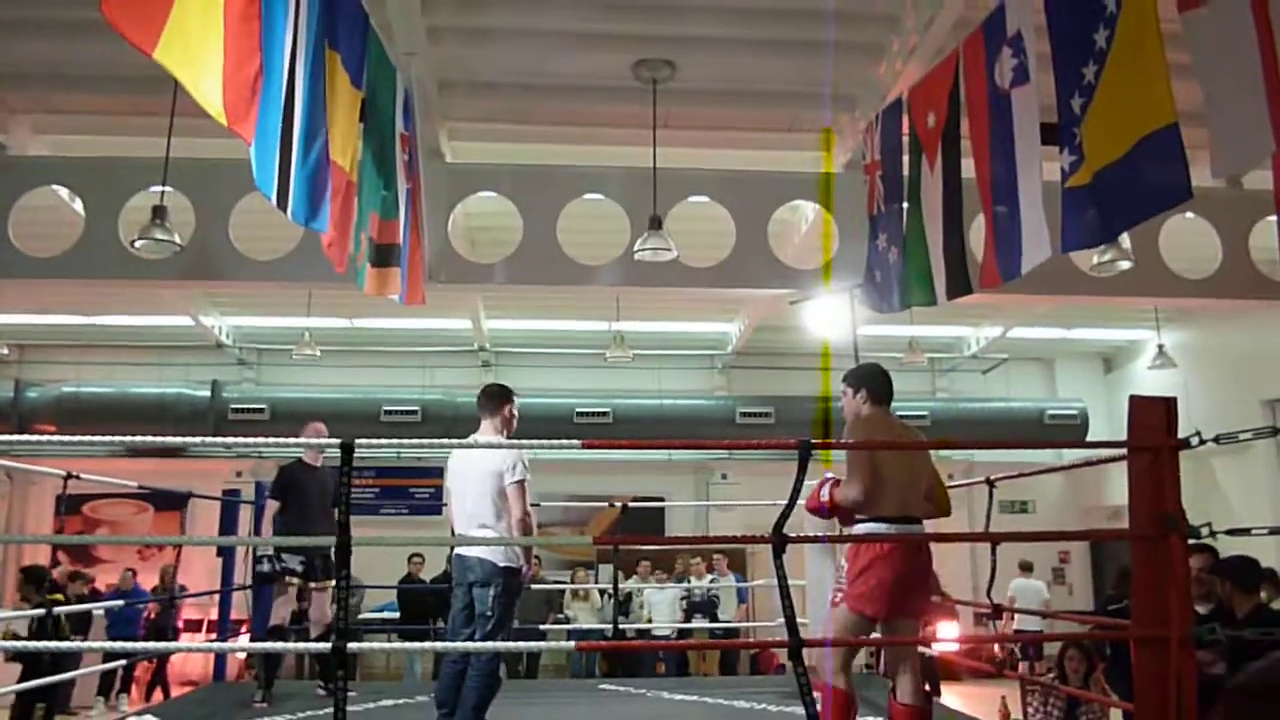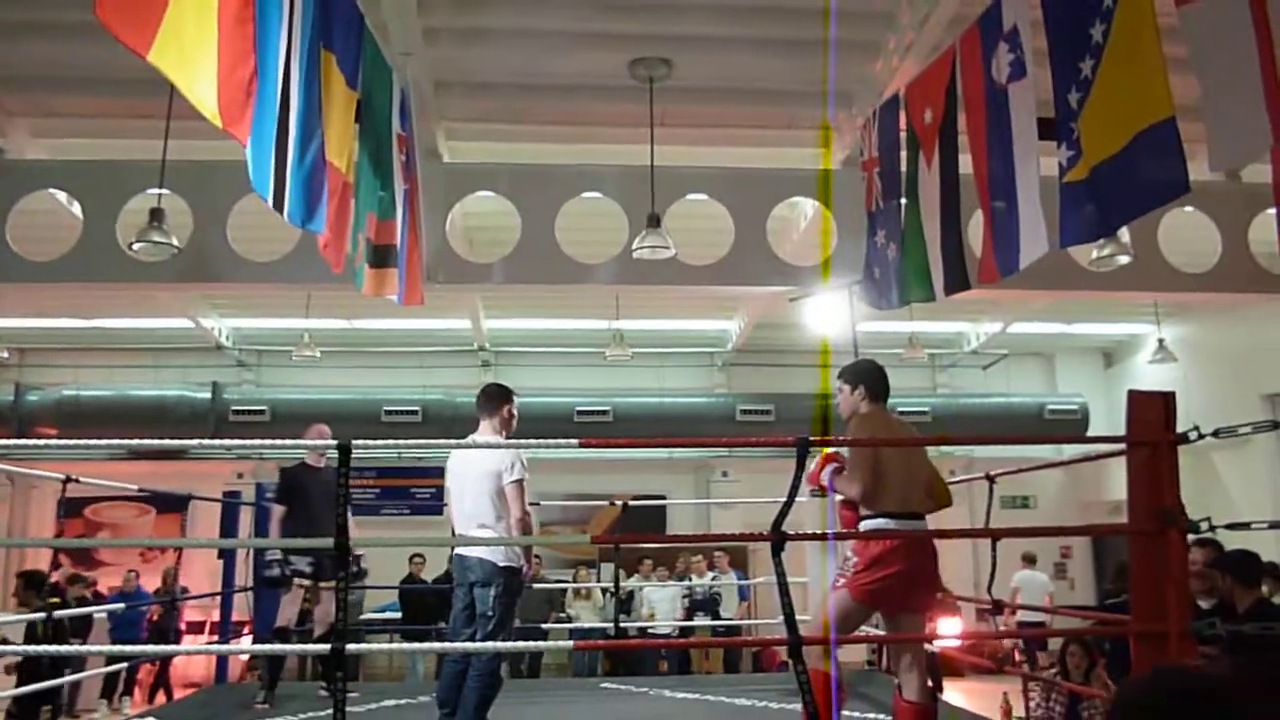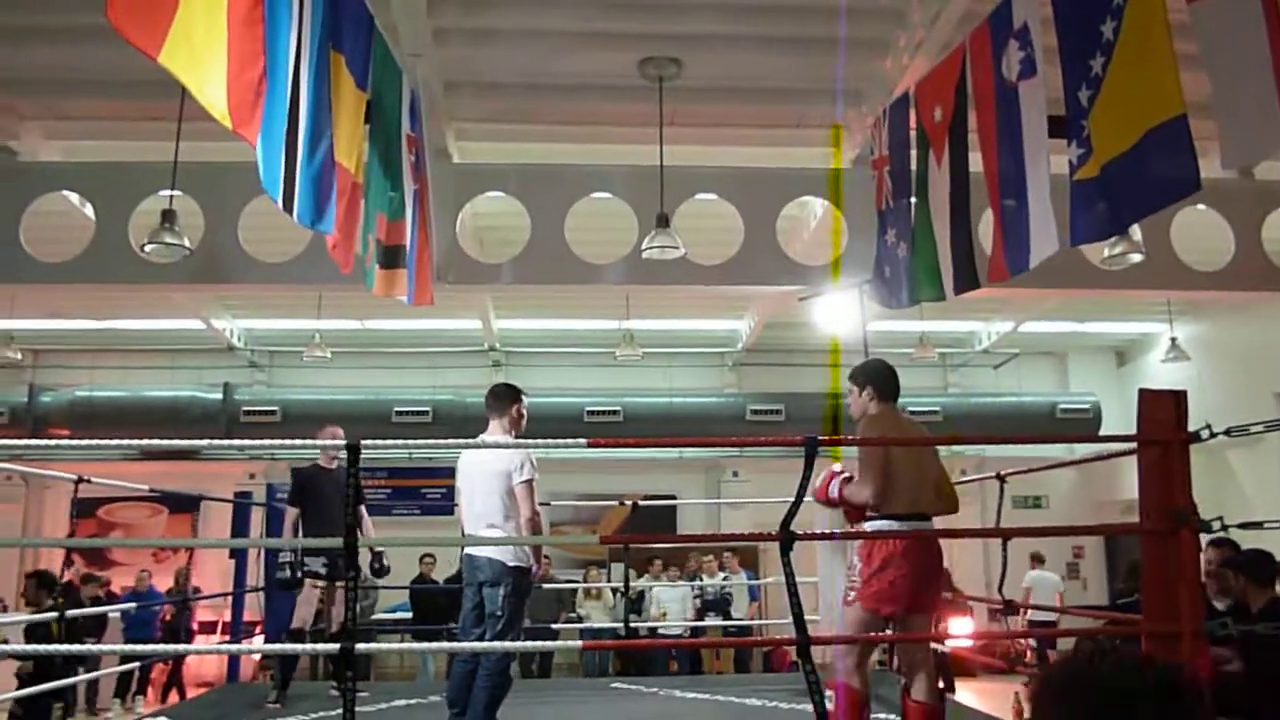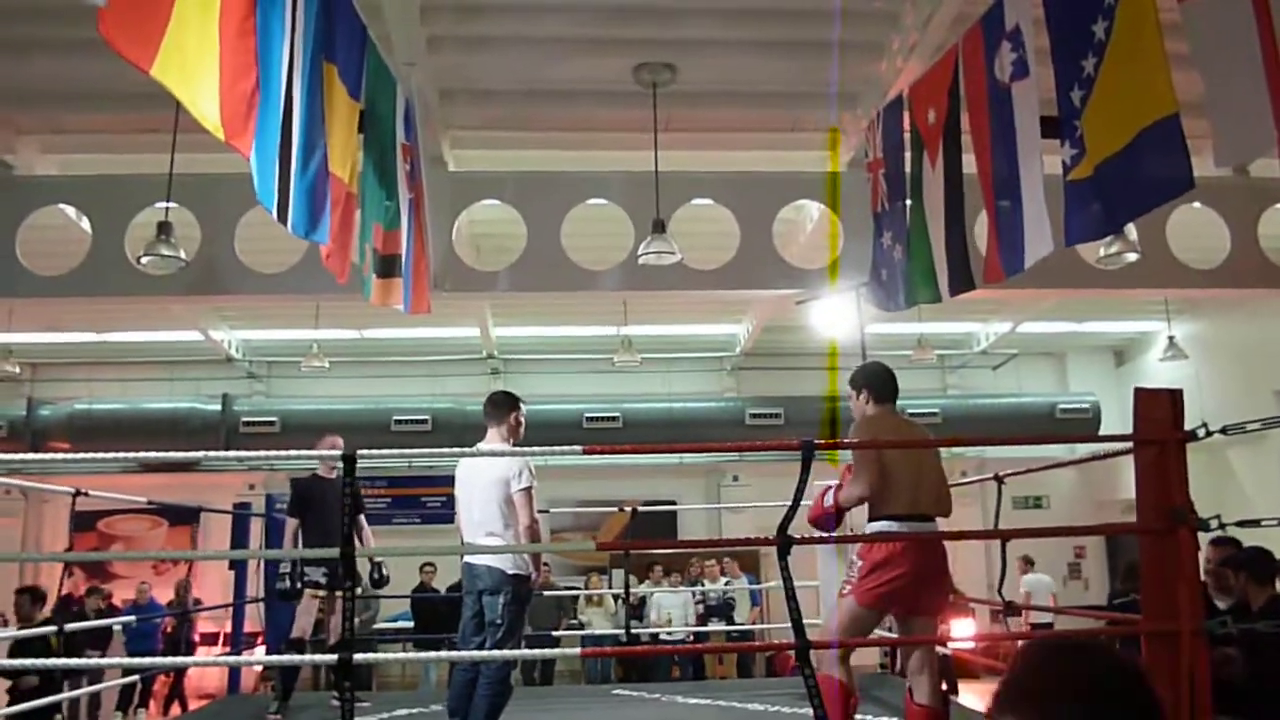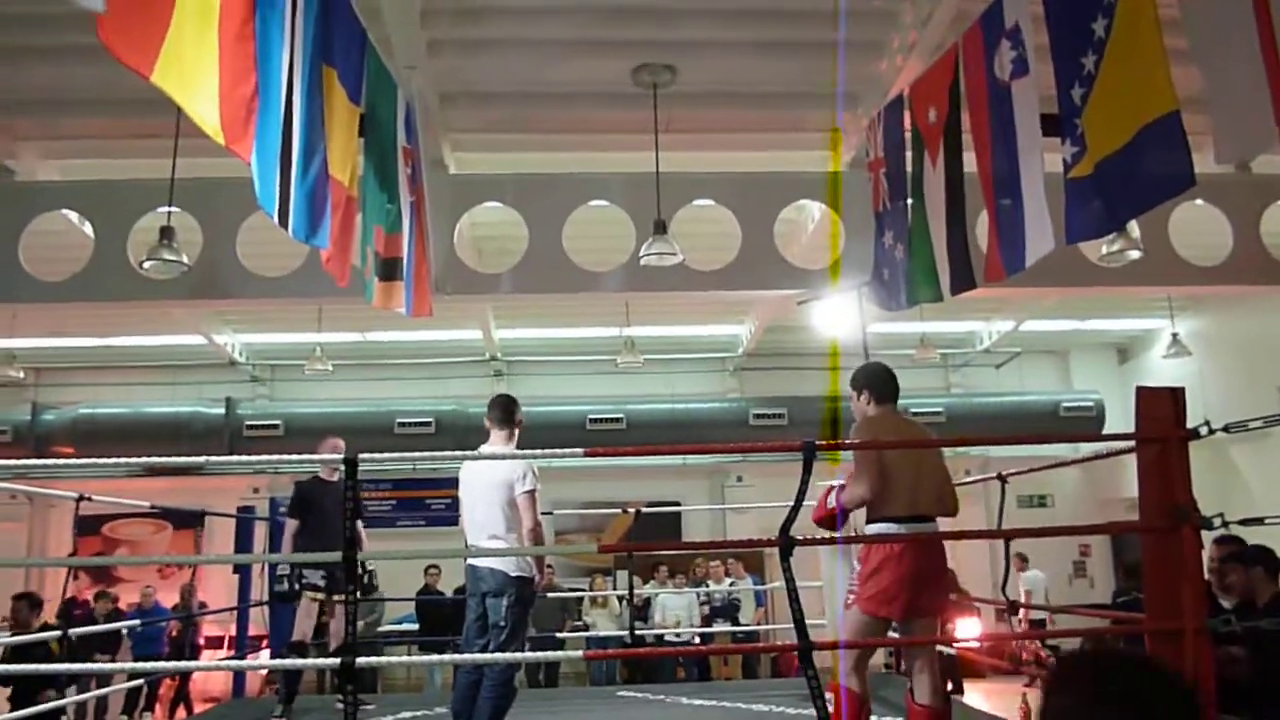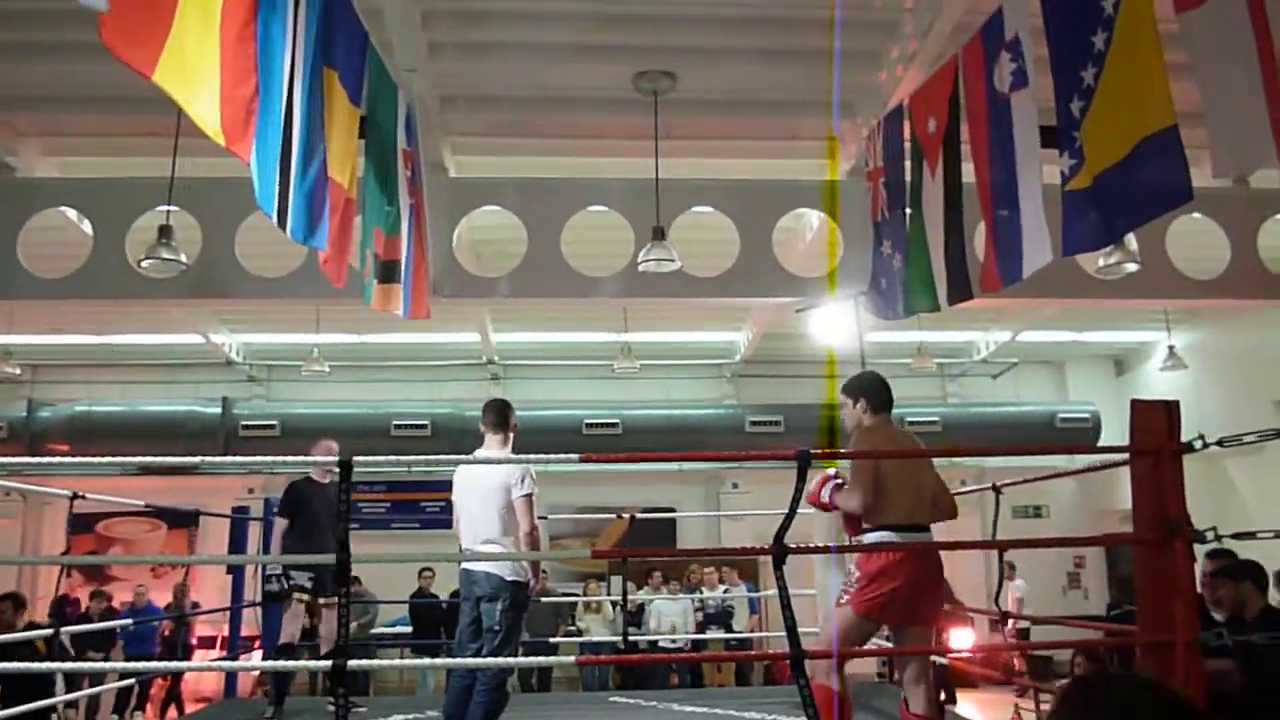
dt=0.2s
person 1, frame 1
left shoulder: (861, 427)
right shoulder: (913, 438)
left elbow: (858, 489)
right elbow: (941, 505)
left wrist: (828, 495)
left hip: (877, 550)
right hip: (914, 551)
left knee: (833, 662)
right knee: (904, 664)
person 1, frame 2
left shoulder: (863, 424)
right shoulder: (907, 433)
left elbow: (859, 488)
right elbow: (942, 497)
left wrist: (829, 475)
left hip: (882, 546)
right hip: (917, 546)
left knee: (817, 641)
right knee: (909, 661)
person 1, frame 3
left shoulder: (873, 425)
right shoulder: (920, 434)
left elbow: (870, 492)
right elbow: (949, 502)
left wrist: (838, 489)
left hip: (889, 548)
right hip: (924, 547)
left knee: (848, 659)
right knee: (918, 662)
person 1, frame 4
left shoulder: (867, 427)
right shoulder: (922, 436)
left elbow: (864, 487)
right elbow: (943, 505)
left wrist: (833, 500)
left hip: (891, 548)
right hip: (928, 549)
left knee: (831, 651)
right knee: (921, 664)
person 1, frame 5
left shoulder: (869, 427)
right shoulder: (924, 435)
left elbow: (864, 489)
right elbow: (949, 504)
left wrist: (836, 500)
left hip: (890, 549)
right hip: (928, 549)
left knee: (849, 663)
right knee: (923, 664)
person 1, frame 6
left shoulder: (866, 436)
right shoulder: (913, 445)
left elbow: (860, 501)
right elbow: (947, 508)
left wrist: (828, 493)
left hip: (887, 559)
right hip: (923, 559)
left knee: (823, 661)
right knee: (916, 675)
person 2, frame 1
left shoulder: (457, 454)
right shoulder: (509, 454)
right elbow: (520, 516)
right wrist: (528, 559)
left hip: (462, 557)
right hip: (497, 561)
left knee: (458, 644)
right knee: (486, 650)
person 2, frame 2
left shoulder: (457, 454)
right shoulder: (507, 454)
right elbow: (519, 516)
right wrist: (528, 558)
left hip: (463, 557)
right hip: (497, 561)
left knee: (460, 644)
right knee: (487, 650)
person 2, frame 3
left shoulder: (467, 454)
right shoulder: (517, 454)
right elbow: (529, 516)
right wrist: (538, 558)
left hip: (473, 558)
right hip: (507, 561)
left knee: (469, 643)
right knee: (496, 650)
person 2, frame 4
left shoulder: (465, 463)
right shoulder: (515, 462)
right elbow: (528, 523)
right wrist: (536, 566)
left hip: (472, 566)
right hip: (506, 569)
left knee: (469, 653)
right knee: (497, 658)
person 2, frame 5
left shoulder: (468, 465)
right shoulder: (520, 464)
right elbow: (531, 526)
right wrist: (540, 569)
left hip: (476, 569)
right hip: (510, 571)
left knee: (473, 654)
right knee: (501, 661)
person 2, frame 6
left shoulder: (463, 469)
right shoulder: (517, 469)
right elbow: (527, 530)
right wrist: (535, 572)
left hip: (470, 572)
right hip: (505, 575)
left knee: (466, 658)
right knee: (494, 664)
person 3, frame 1
left shoulder: (331, 477)
right shoulder: (288, 472)
right elbow: (270, 514)
right wrist: (266, 552)
left hip: (321, 556)
right hip: (291, 554)
left knee: (322, 622)
right knee: (279, 621)
left ankle: (326, 681)
right ankle: (264, 686)
person 3, frame 2
left shoulder: (336, 477)
right shoulder: (292, 475)
left elbow: (346, 518)
right elbow: (276, 517)
left wrist: (355, 554)
right wrist: (273, 555)
left hip: (329, 557)
right hip: (299, 556)
left knee: (326, 622)
right knee: (286, 621)
left ankle: (328, 681)
right ankle: (268, 686)
person 3, frame 3
left shoulder: (349, 477)
right shoulder: (304, 476)
left elbow: (362, 516)
right elbow: (290, 520)
left wrist: (377, 550)
right wrist: (286, 557)
left hip: (344, 557)
right hip: (315, 556)
left knee: (339, 623)
right knee: (301, 621)
left ankle: (340, 681)
right ankle: (280, 686)
person 3, frame 4
right shoulder: (304, 486)
left elbow: (361, 526)
right elbow: (291, 530)
left wrist: (376, 560)
right wrist: (286, 568)
left hip: (343, 567)
right hip: (314, 566)
left knee: (340, 633)
right knee: (301, 631)
left ankle: (342, 691)
right ankle: (281, 697)
person 3, frame 5
left shoulder: (349, 490)
right shoulder: (306, 489)
left elbow: (358, 531)
right elbow: (290, 532)
left wrist: (368, 567)
right wrist: (284, 571)
left hip: (342, 570)
right hip: (313, 569)
left knee: (340, 635)
right knee: (302, 634)
left ankle: (346, 693)
person 3, frame 6
left shoulder: (338, 493)
right shoulder: (297, 489)
right elbow: (279, 532)
right wrist: (274, 571)
left hip: (330, 572)
right hip: (299, 570)
left knee: (331, 638)
right knee: (290, 636)
left ankle: (337, 695)
right ankle: (275, 703)
